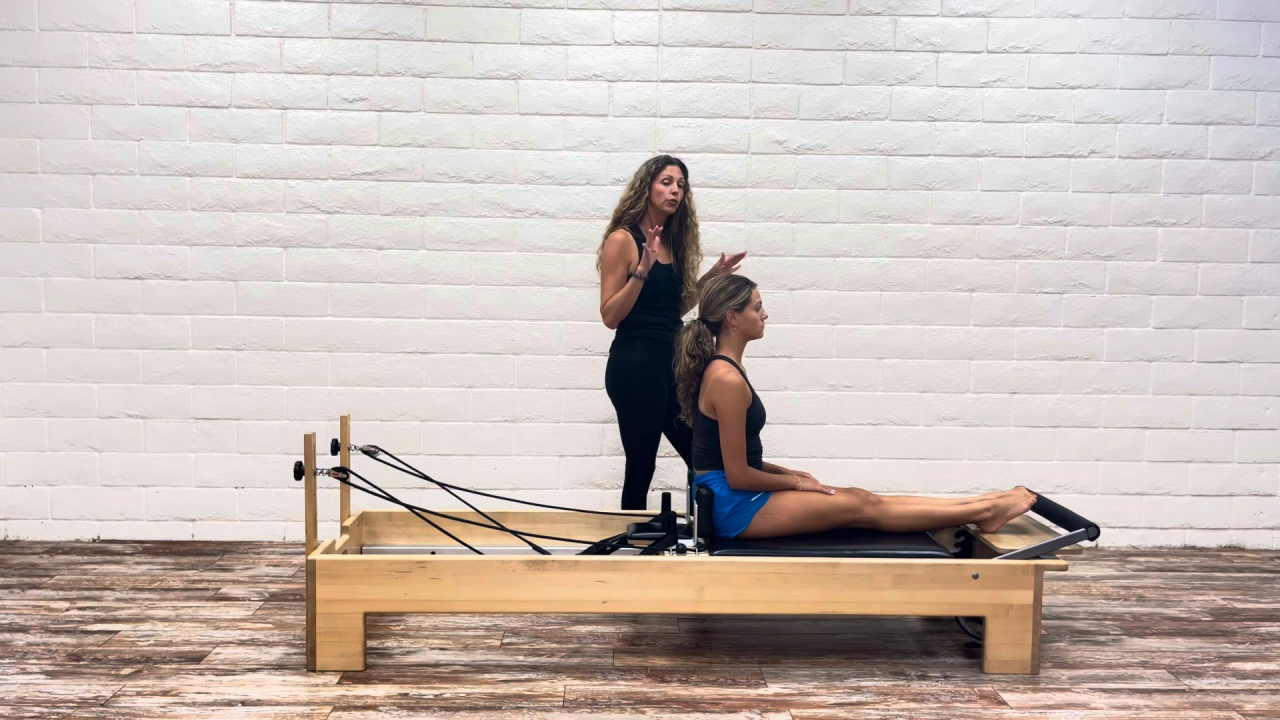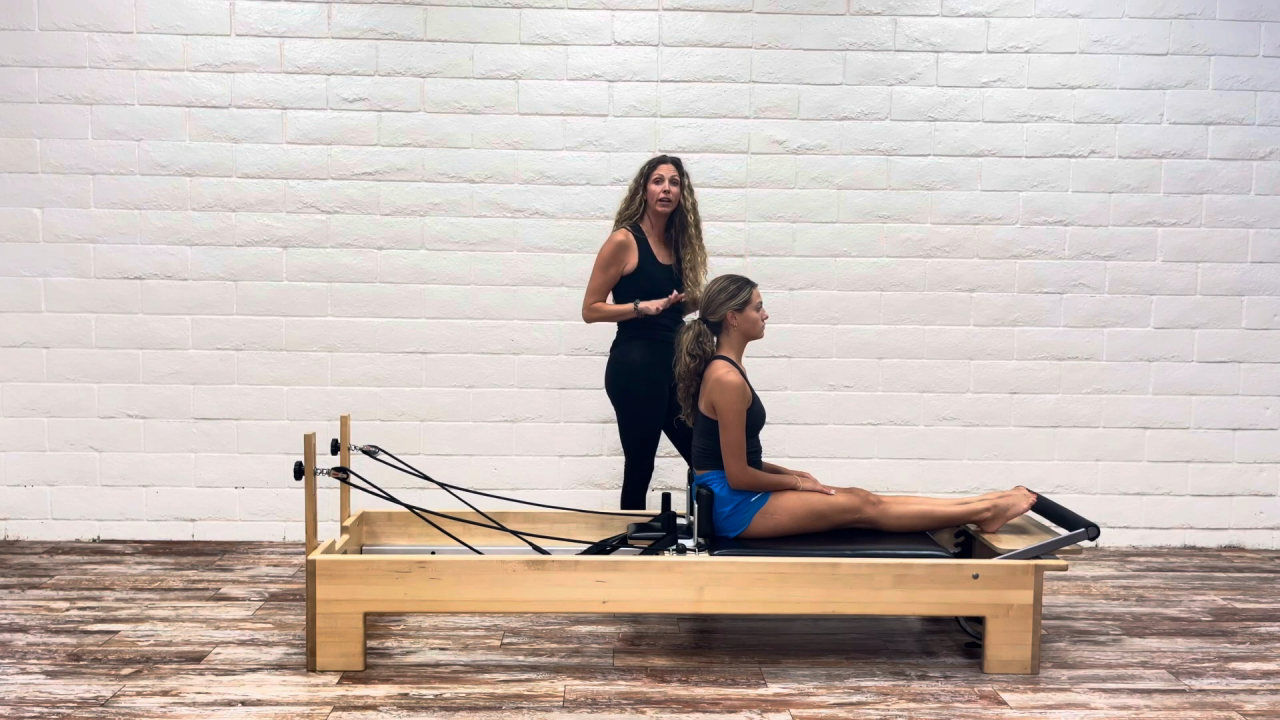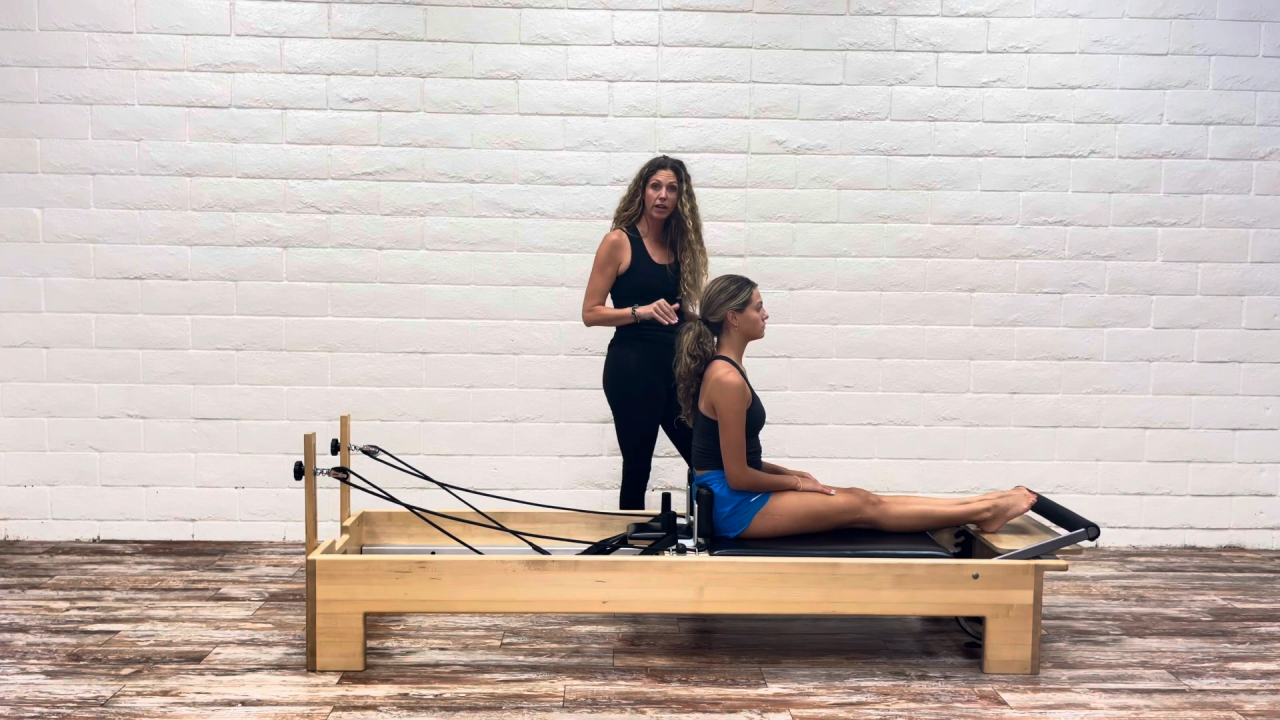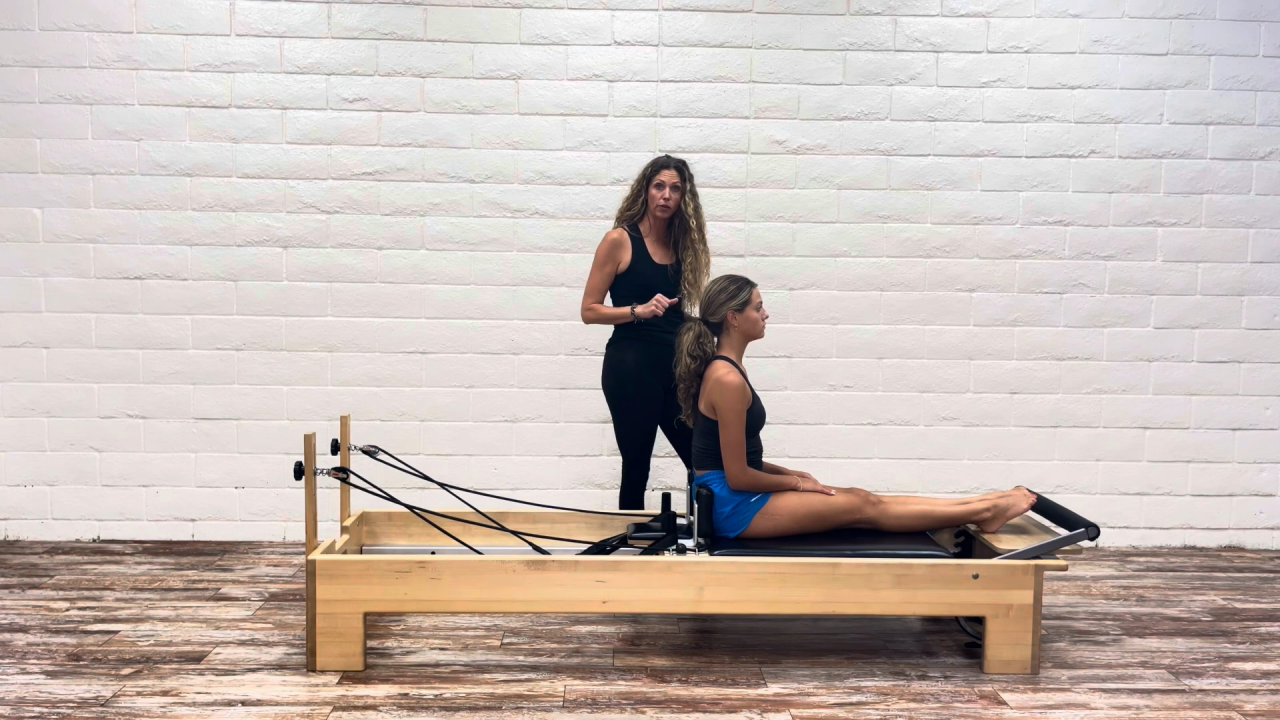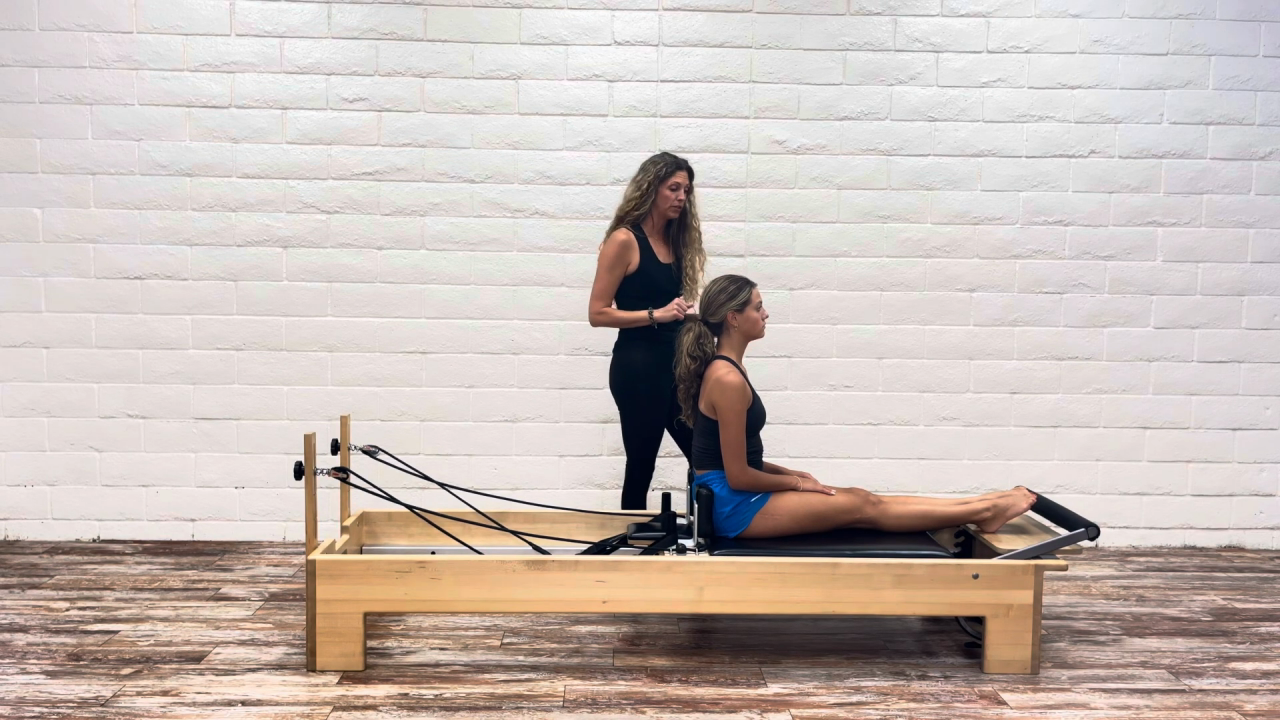
dt=0.4s
person 1, frame 1
left shoulder: (723, 369)
right shoulder: (727, 380)
right elbow: (739, 475)
left wrist: (788, 473)
right wrist: (795, 482)
left hip: (730, 493)
right hip: (732, 504)
left knee: (858, 496)
right knee: (862, 507)
left ankle: (980, 505)
right ankle: (982, 513)
person 1, frame 2
left shoulder: (723, 368)
right shoulder: (728, 380)
right elbow: (738, 475)
left wrist: (787, 473)
right wrist: (795, 482)
left hip: (731, 494)
right hip: (733, 504)
left knee: (859, 497)
right knee: (861, 507)
left ankle: (979, 504)
right ankle: (982, 513)
person 1, frame 3
left shoulder: (724, 369)
right shoulder: (727, 380)
right elbow: (738, 475)
left wrist: (789, 474)
right wrist: (795, 482)
left hip: (730, 493)
right hip: (732, 504)
left knee: (858, 496)
right knee: (861, 507)
left ankle: (980, 505)
right ankle: (982, 513)
person 1, frame 4
left shoulder: (724, 368)
right shoulder: (728, 380)
right elbow: (738, 476)
left wrist: (788, 473)
right wrist: (795, 483)
left hip: (732, 494)
right hip: (733, 504)
left knee: (859, 497)
right knee: (861, 507)
left ankle: (979, 504)
right ankle: (982, 513)
person 1, frame 5
left shoulder: (724, 368)
right shoulder: (728, 380)
right elbow: (739, 476)
left wrist: (789, 474)
right wrist: (796, 482)
left hip: (731, 494)
right hip: (733, 504)
left knee: (858, 496)
right knee: (862, 507)
left ankle: (980, 505)
right ankle: (982, 513)
person 2, frame 1
left shoulder: (673, 240)
right shoulder: (621, 239)
right elbow: (610, 316)
left wrist: (712, 275)
right wrist: (642, 271)
left hip: (671, 360)
right hip: (636, 363)
right knee: (641, 468)
person 2, frame 2
left shoulder: (676, 241)
right shoulder: (624, 240)
right elbow: (590, 310)
left wrist: (695, 302)
right wrist: (645, 306)
left hip: (672, 362)
right hip: (635, 364)
right knee: (640, 467)
person 2, frame 3
left shoulder: (679, 244)
right shoulder: (619, 242)
right elbow: (590, 313)
right wrist: (642, 311)
left hip: (674, 363)
right hip: (632, 365)
right knee: (637, 467)
person 2, frame 4
left shoulder: (681, 243)
right shoulder: (619, 240)
right elbow: (589, 310)
right wrist: (640, 310)
left hip: (674, 364)
right hip: (631, 365)
right knee: (636, 467)
person 2, frame 5
left shoulder: (673, 239)
right shoulder: (625, 240)
right elbow: (598, 313)
right wrist: (656, 315)
left hip: (674, 363)
right hip: (638, 366)
right knee: (641, 466)
